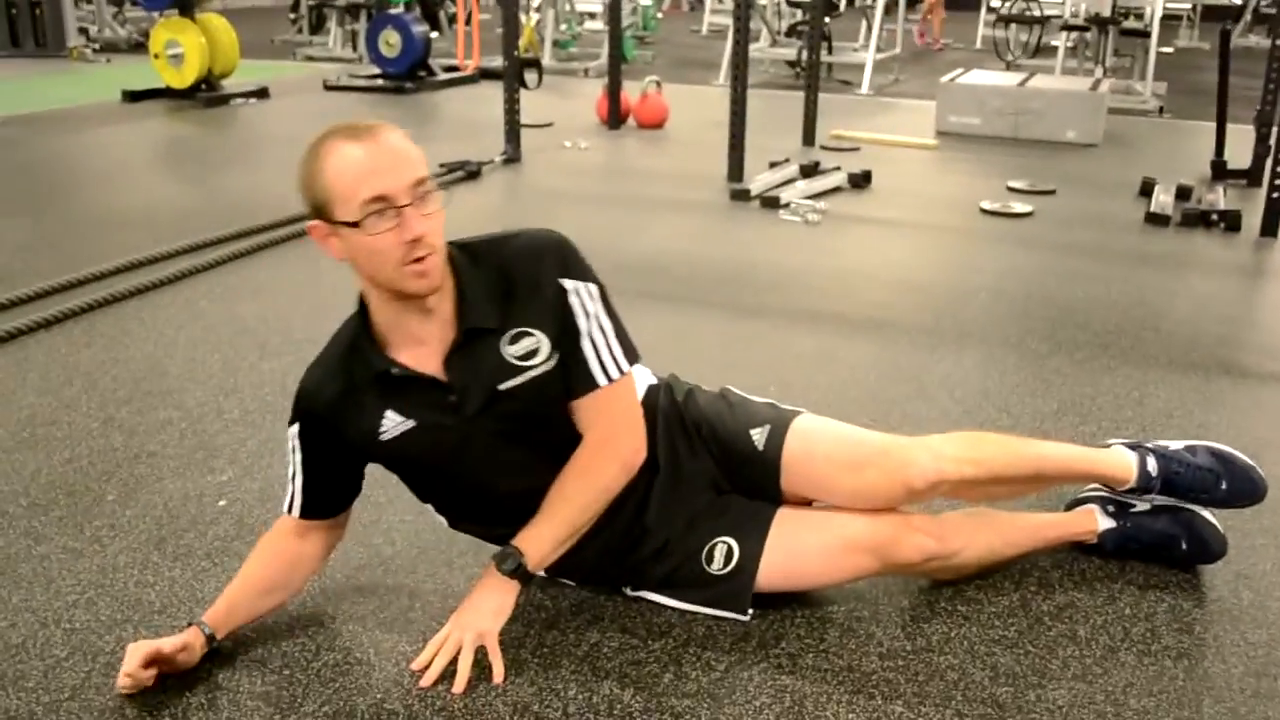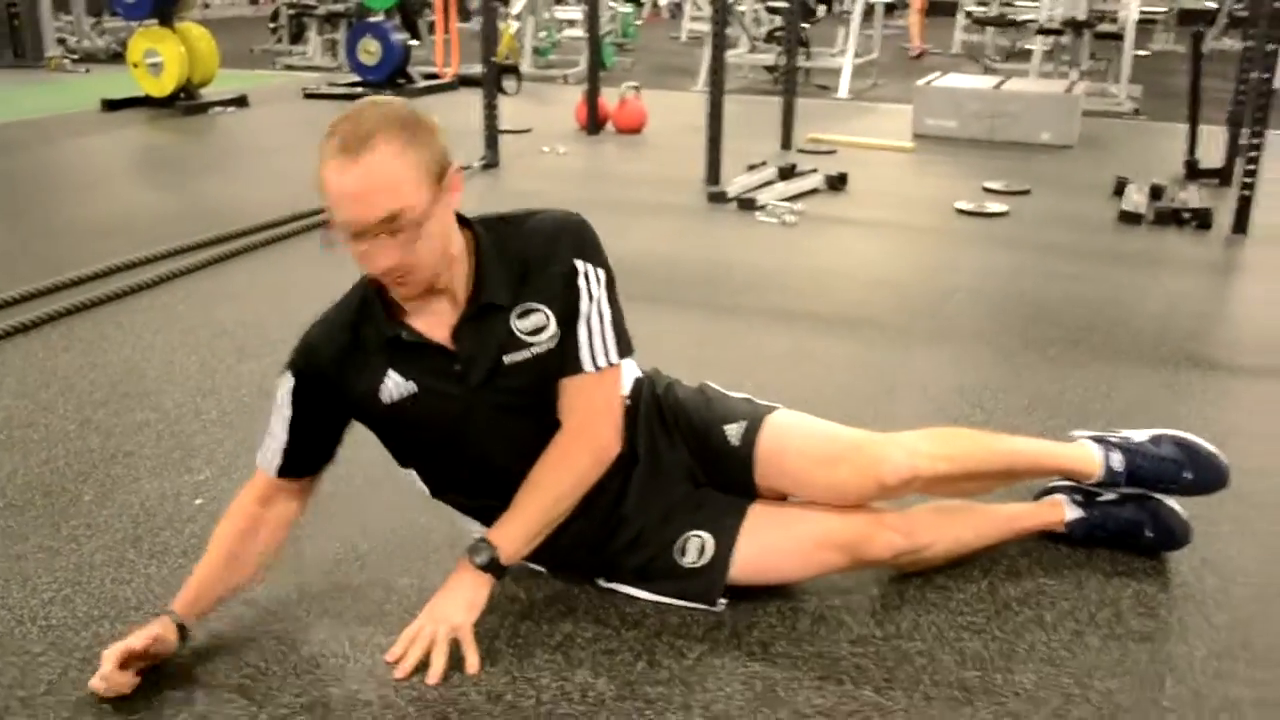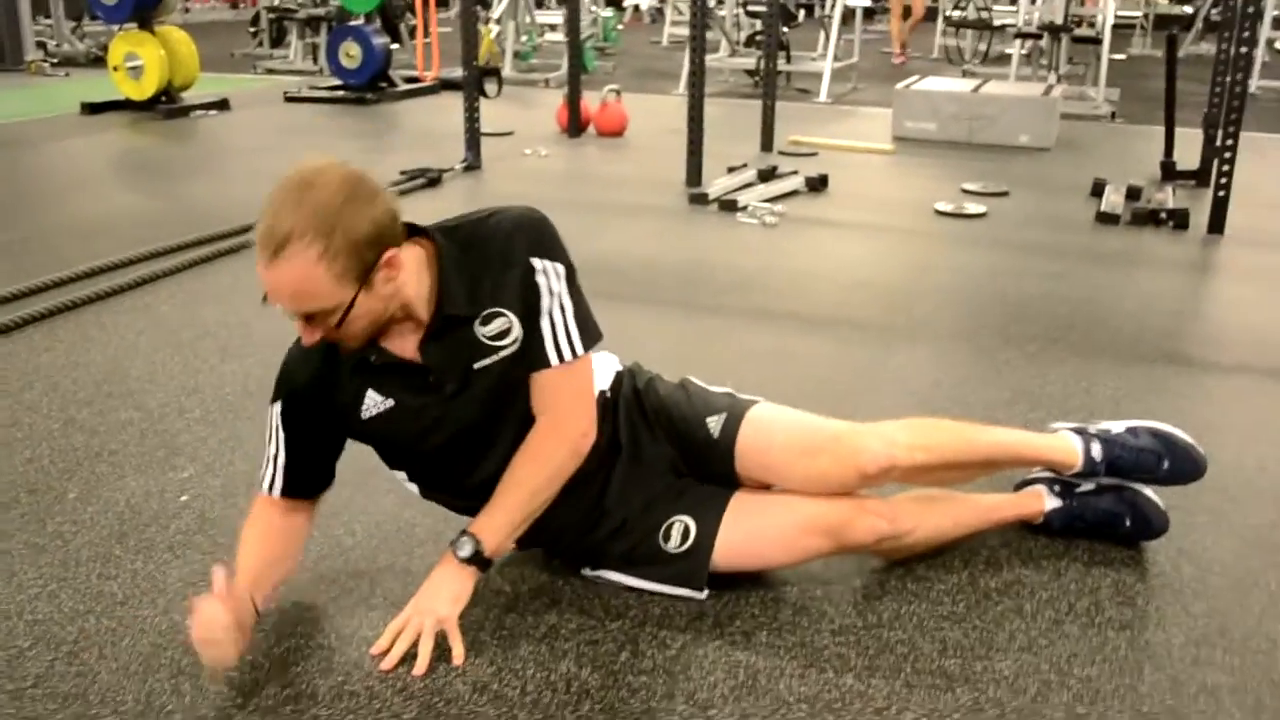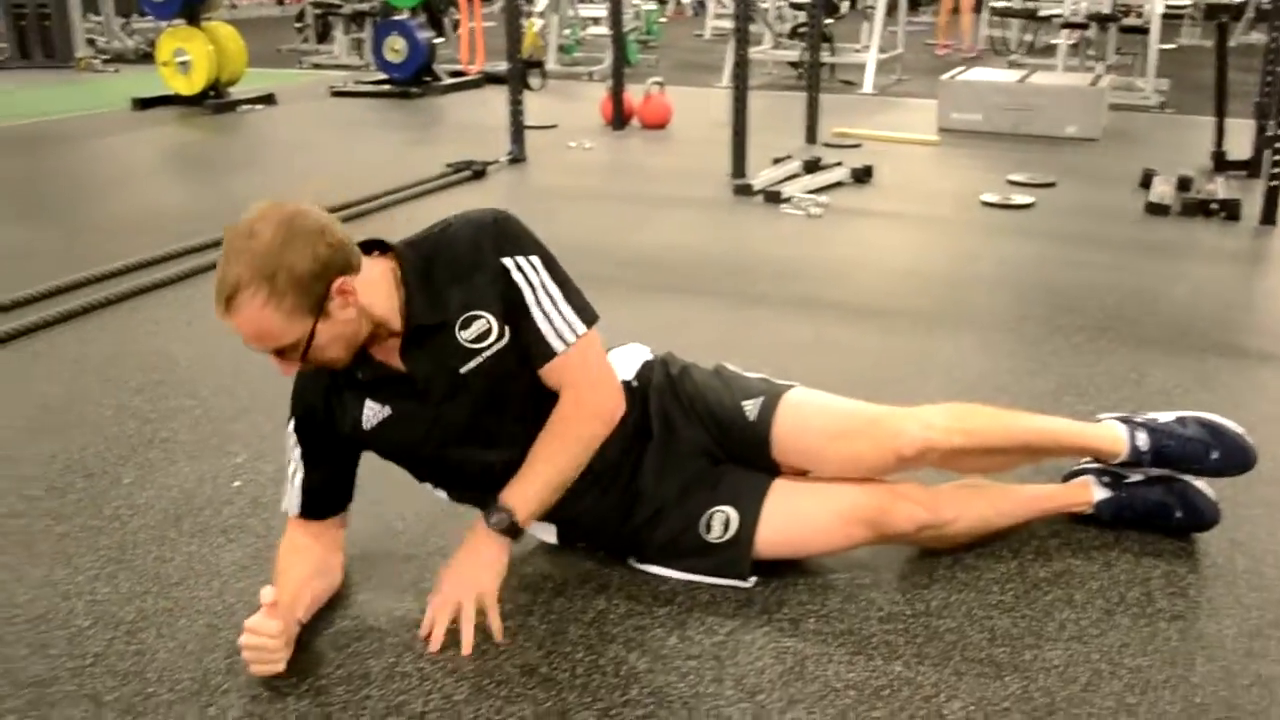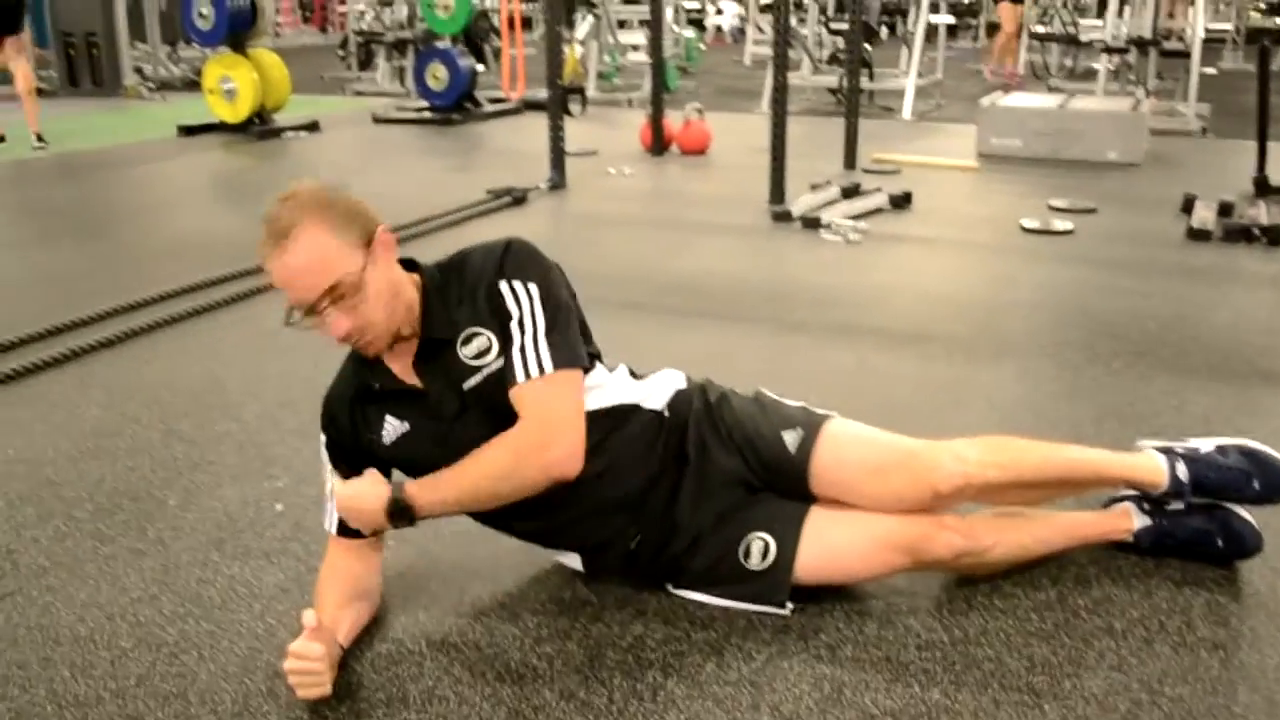
dt=0.3s
person 1, frame 1
left shoulder: (534, 268)
right shoulder: (337, 397)
left elbow: (618, 437)
right elbow: (309, 531)
left wrist: (504, 574)
right wrist: (201, 634)
left hip: (683, 436)
right hip: (631, 544)
left knee: (906, 475)
right knee: (899, 545)
left ankle: (1127, 466)
right ankle: (1102, 527)
person 1, frame 2
left shoulder: (552, 247)
right shoulder: (336, 357)
left elbow: (591, 432)
right elbow: (280, 492)
left wrist: (479, 570)
right wrist: (175, 623)
left hip: (658, 428)
right hip: (604, 534)
left knee: (876, 469)
right knee: (865, 543)
left ankle: (1092, 460)
right ankle: (1067, 519)
person 1, frame 3
left shoulder: (513, 247)
right shoulder: (316, 380)
left elbow: (568, 424)
right elbow: (287, 506)
left wrist: (463, 561)
right wrist: (236, 605)
left hip: (638, 422)
right hip: (597, 527)
left knee: (857, 460)
right knee: (855, 526)
left ankle: (1073, 451)
right ankle: (1050, 506)
person 1, frame 4
left shoulder: (479, 249)
right shoulder: (327, 405)
left elbow: (593, 394)
right elbow: (315, 526)
left wrist: (495, 530)
right wrist: (281, 614)
left hip: (665, 408)
right hip: (631, 516)
left knee: (893, 440)
right knee: (889, 513)
left ankle: (1118, 442)
right ankle: (1093, 499)
person 1, frame 5
left shoulder: (499, 276)
right shoulder: (355, 414)
left elbow: (554, 444)
right elbow: (355, 545)
left wrist: (403, 501)
right wrist: (325, 637)
left hip: (700, 434)
right hip: (672, 542)
left knee: (934, 479)
right knee: (930, 543)
left ankle: (1158, 468)
right ankle: (1133, 526)
